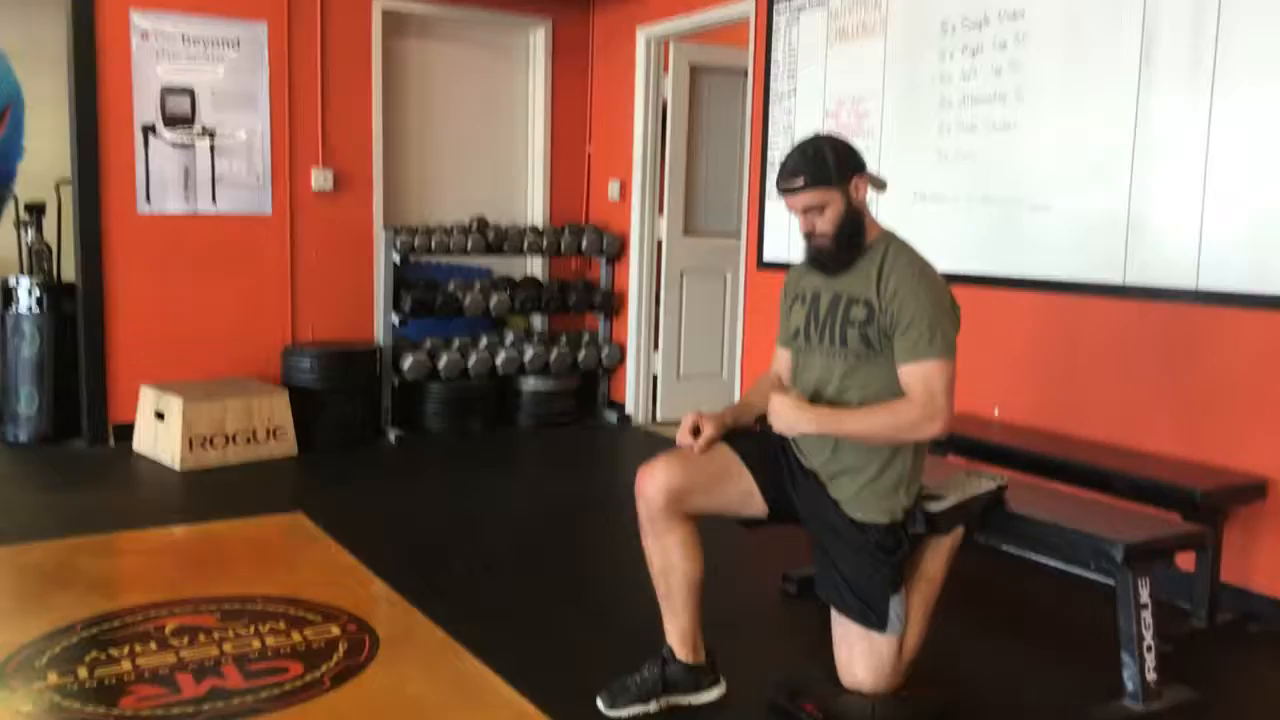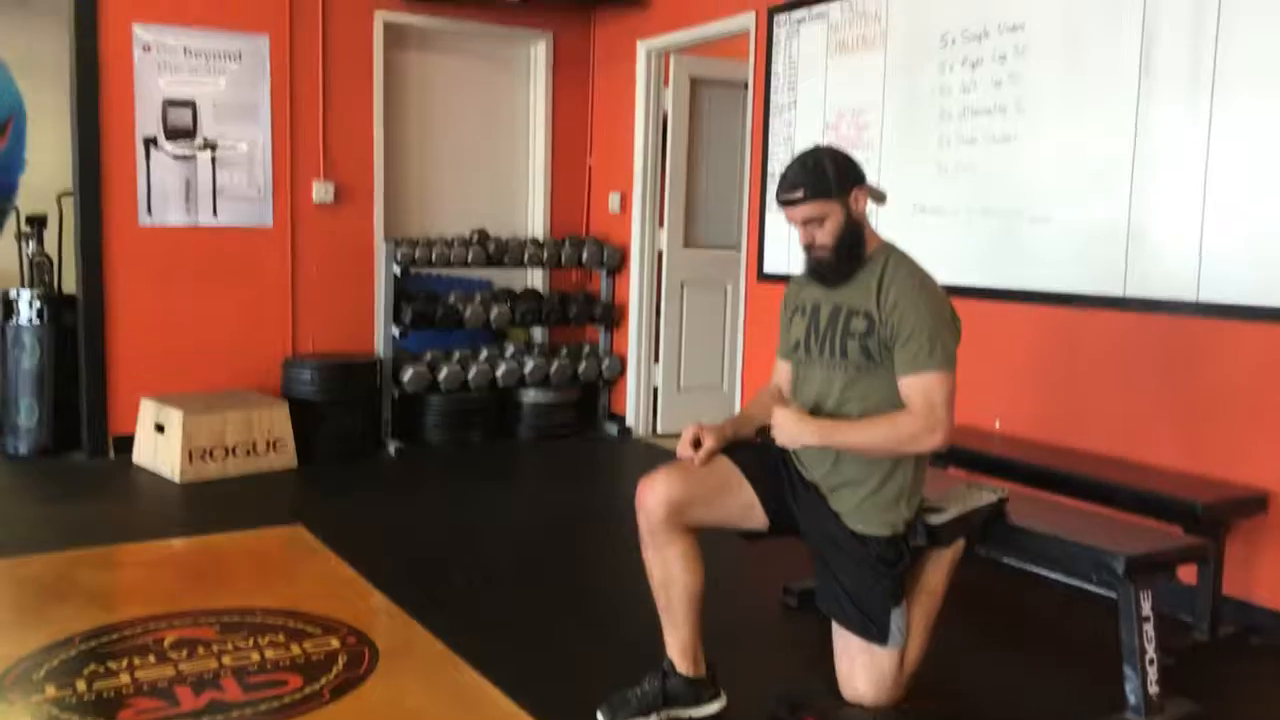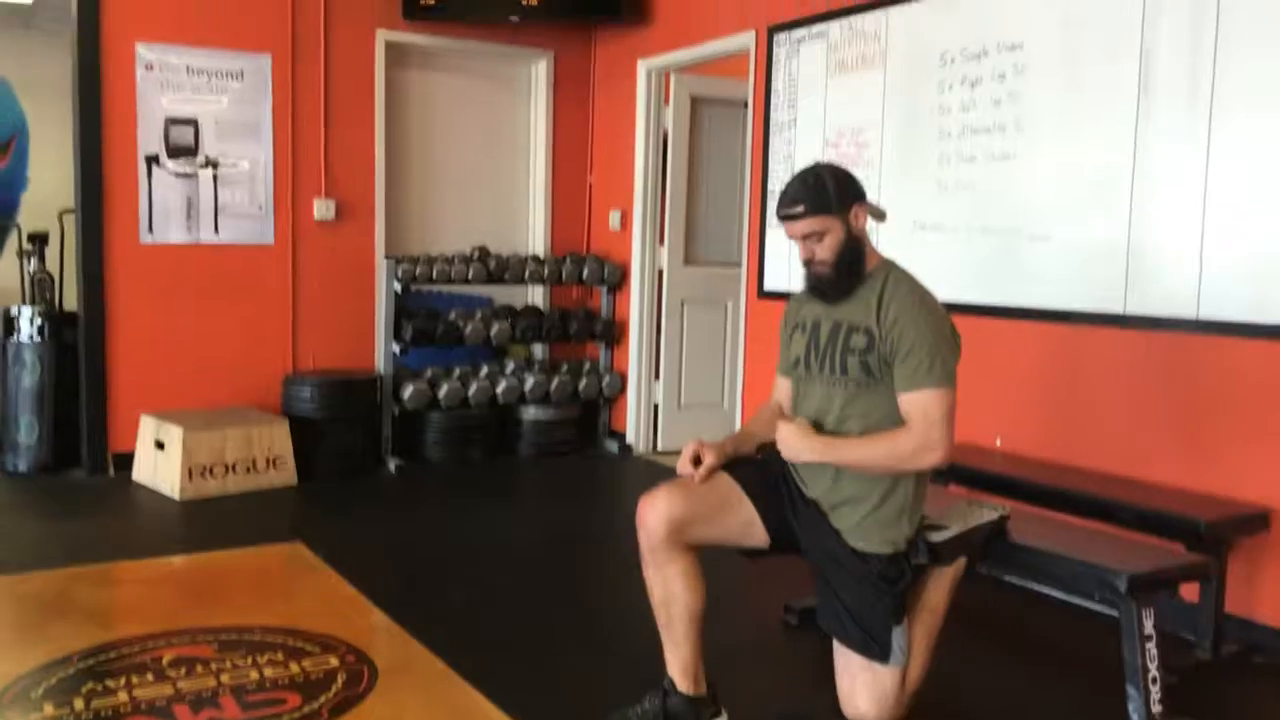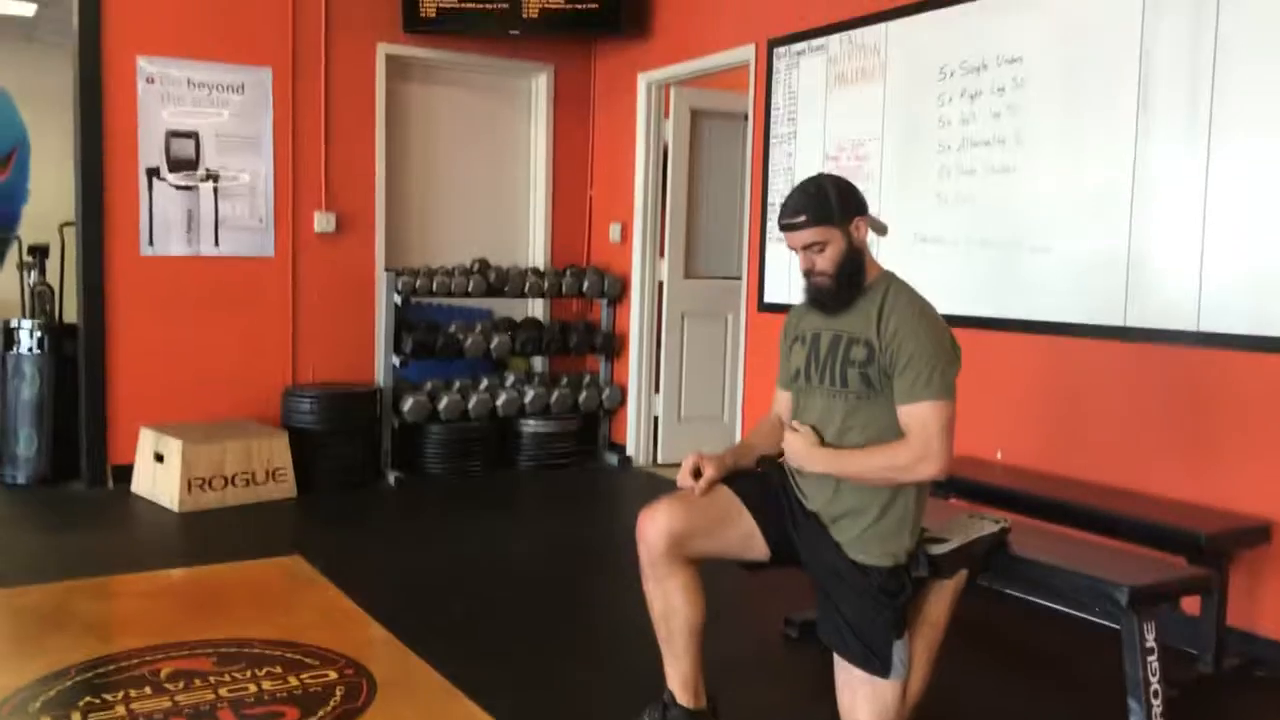
dt=0.1s
person 1, frame 1
left shoulder: (908, 282)
right shoulder: (802, 277)
left elbow: (928, 416)
left wrist: (811, 419)
right wrist: (727, 417)
left hip: (863, 488)
right hip: (794, 457)
right knee: (658, 485)
left ankle: (932, 541)
right ankle: (687, 665)
person 1, frame 2
left shoulder: (908, 293)
right shoulder: (802, 290)
left elbow: (928, 427)
left wrist: (812, 430)
right wrist: (727, 429)
left hip: (863, 500)
right hip: (794, 470)
right knee: (658, 498)
left ankle: (934, 553)
person 1, frame 3
left shoulder: (910, 311)
right shoulder: (805, 304)
left elbow: (929, 446)
left wrist: (814, 446)
right wrist: (725, 447)
left hip: (865, 520)
right hip: (794, 484)
right knee: (658, 516)
left ankle: (935, 570)
person 1, frame 4
left shoulder: (911, 323)
right shoulder: (801, 320)
left elbow: (929, 458)
left wrist: (820, 456)
right wrist: (728, 459)
left hip: (867, 531)
right hip: (794, 496)
right knee: (658, 528)
left ankle: (940, 586)
